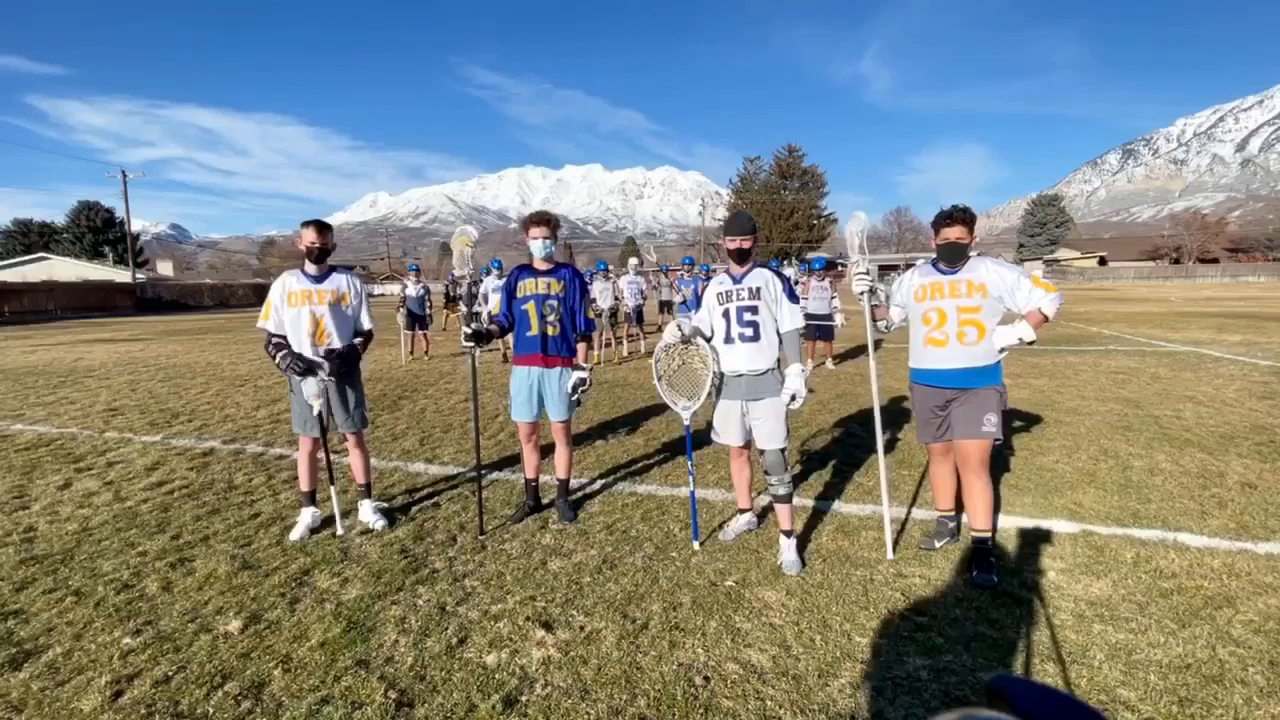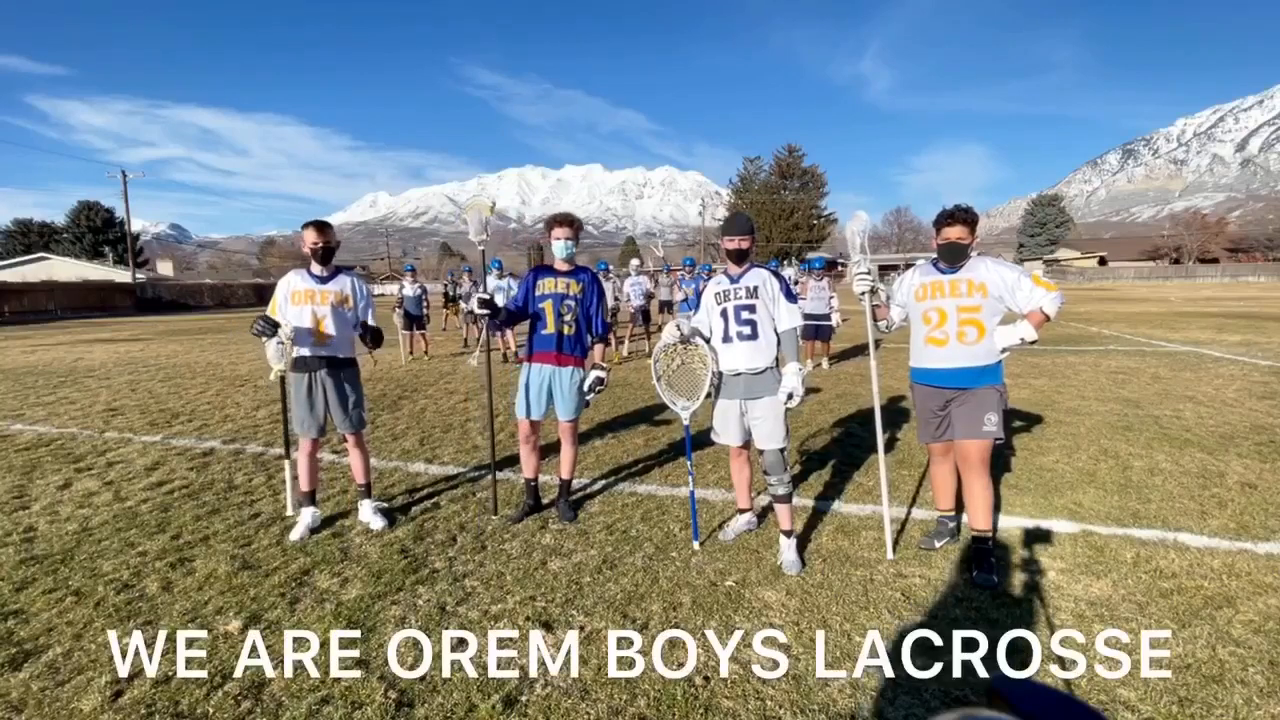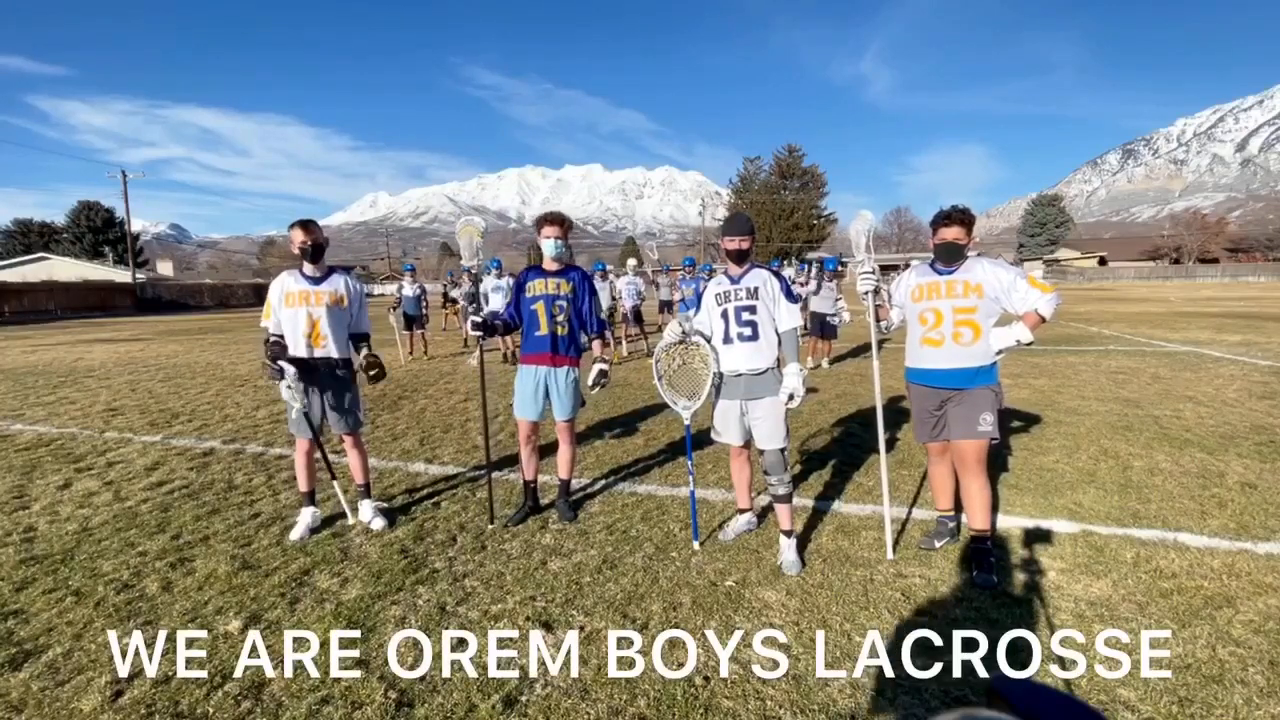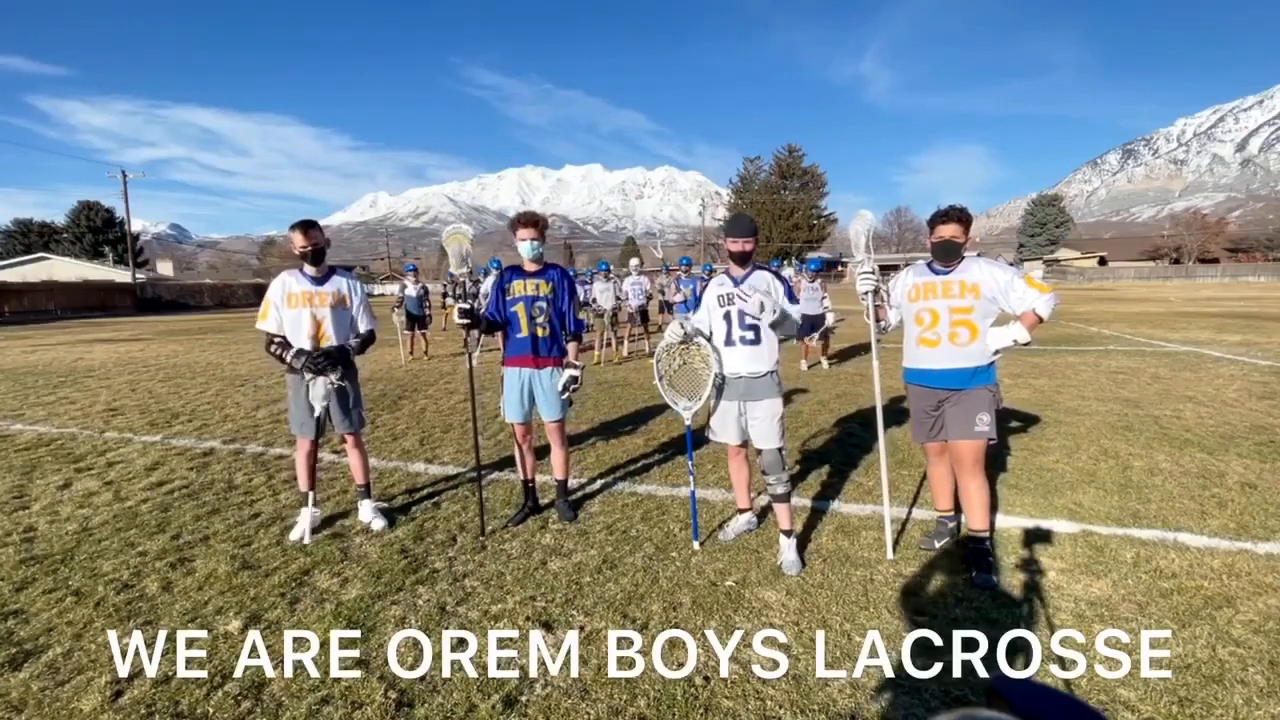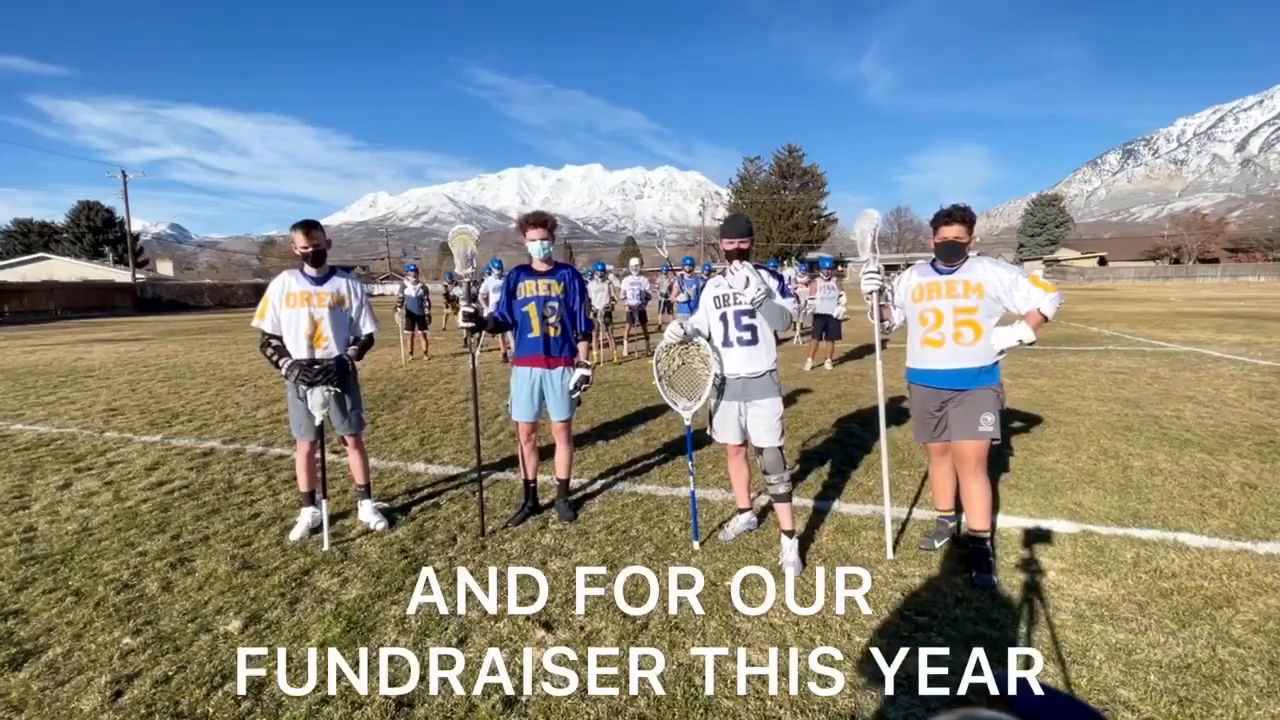
dt=1s
person 1, frame 1
left shoulder: (994, 272)
right shoulder: (913, 279)
left elbow: (1047, 296)
right elbow: (887, 319)
left wrist: (1016, 333)
right wrist: (870, 296)
left hip: (978, 383)
right hip: (928, 384)
left knee: (973, 462)
right knee: (939, 453)
left ankle: (983, 548)
right ankle: (947, 523)
person 1, frame 2
left shoulder: (995, 272)
right shoulder: (914, 278)
left elbow: (1048, 296)
right elbow: (888, 319)
left wrist: (1018, 333)
right wrist: (872, 295)
left hip: (979, 382)
right hip: (928, 383)
left knee: (974, 462)
right knee: (939, 453)
left ankle: (983, 547)
right ankle: (947, 523)
person 1, frame 3
left shoulder: (992, 273)
right shoulder: (911, 279)
left elbow: (1045, 297)
right elbow: (887, 319)
left wrist: (1015, 335)
right wrist: (873, 295)
left hip: (974, 383)
right hip: (924, 383)
left knee: (971, 462)
right knee: (937, 453)
left ankle: (981, 547)
right ankle: (946, 523)
person 1, frame 4
left shoulder: (989, 274)
right shoulder: (908, 278)
left elbow: (1043, 297)
right elbow: (885, 318)
left wrist: (1012, 334)
right wrist: (872, 296)
left hip: (972, 383)
right hip: (922, 383)
left knee: (969, 463)
right knee: (936, 453)
left ankle: (980, 545)
right ankle: (946, 523)
person 1, frame 5
left shoulder: (993, 273)
right shoulder: (912, 278)
left elbow: (1047, 296)
right elbow: (888, 319)
left wrist: (1018, 334)
right wrist: (874, 295)
left hip: (976, 383)
right hip: (925, 383)
left knee: (971, 463)
right knee: (938, 454)
left ankle: (981, 546)
right ankle: (946, 522)
person 2, frame 1
left shoulder: (772, 280)
right shoulder: (714, 287)
left elbow: (789, 328)
right elbow: (705, 327)
left wrist: (795, 371)
right wrist: (684, 328)
left hip: (766, 382)
right hip: (729, 383)
left knee: (774, 459)
right knee: (737, 450)
left ankle: (787, 539)
right ankle: (745, 514)
person 2, frame 2
left shoulder: (769, 279)
right shoulder: (712, 287)
left elbow: (787, 327)
right elbow: (703, 329)
left wrist: (793, 370)
right wrist: (682, 328)
left hip: (765, 381)
right hip: (727, 382)
left knee: (773, 458)
right knee: (737, 450)
left ankle: (787, 539)
right ankle: (745, 514)
person 2, frame 3
left shoulder: (770, 279)
right shoulder: (712, 288)
left elbow: (788, 327)
right elbow: (704, 331)
left wrist: (793, 370)
right wrist: (684, 329)
left hip: (765, 381)
right hip: (728, 383)
left knee: (774, 459)
right knee: (737, 450)
left ankle: (788, 539)
right ankle: (745, 514)
person 2, frame 4
left shoulder: (772, 280)
right shoulder: (714, 287)
left elbow: (793, 325)
right elbow: (703, 325)
left wrist: (770, 313)
right wrist: (683, 327)
left hip: (763, 382)
right hip: (726, 382)
left knee: (772, 458)
right knee: (735, 449)
left ankle: (787, 539)
right ankle: (745, 514)
person 2, frame 5
left shoulder: (767, 278)
right shoulder: (711, 287)
left elbow: (785, 319)
right elbow: (702, 325)
left wrist: (754, 291)
right wrist: (682, 328)
left hip: (762, 381)
right hip: (726, 383)
left knee: (772, 458)
right knee: (735, 450)
left ankle: (789, 539)
right ankle: (745, 514)
person 3, frame 1
left shoulder: (349, 282)
right shoulder: (285, 284)
left elbow: (365, 330)
right elbow: (273, 335)
left wrist: (353, 348)
right wrist: (282, 357)
left hip: (344, 370)
right hip: (304, 372)
left knee: (355, 438)
right knee: (308, 443)
left ankle: (367, 504)
right ankle: (309, 511)
person 3, frame 2
left shoulder: (354, 284)
right shoulder: (290, 283)
left elbow: (368, 333)
right elbow: (277, 333)
left wrist: (373, 337)
right wrist: (266, 331)
left hip: (343, 369)
right hip: (304, 369)
left knee: (354, 437)
right knee: (307, 442)
left ankle: (367, 504)
right ankle: (308, 511)
person 3, frame 3
left shoulder: (347, 284)
right shoulder: (282, 284)
left elbow: (359, 333)
right elbow: (275, 335)
left wrist: (368, 359)
right wrist: (274, 358)
left hip: (339, 371)
right hip: (300, 373)
left knee: (351, 437)
right knee: (304, 442)
left ankle: (366, 503)
right ankle: (308, 511)
person 3, frame 4
left shoulder: (348, 283)
right shoulder: (283, 284)
left elbow: (368, 333)
right elbow: (272, 339)
left wrist: (344, 352)
right wrist: (296, 357)
left hip: (342, 372)
right hip: (302, 375)
left knee: (353, 438)
right knee: (305, 443)
left ankle: (366, 504)
right ankle: (308, 510)
person 3, frame 5
left shoulder: (349, 284)
right shoulder: (282, 285)
left elbow: (366, 336)
right elbow: (268, 339)
left wrist: (345, 361)
right wrist: (289, 367)
left hip: (340, 375)
right hip: (301, 379)
left knee: (354, 439)
right knee: (306, 445)
left ankle: (366, 504)
right ankle: (309, 511)
person 4, frame 1
left shoulder: (570, 276)
right shoulder: (517, 277)
left elbow: (583, 327)
right elbow: (505, 321)
left wrist: (582, 367)
right wrist: (484, 333)
left hip: (560, 365)
right hip: (524, 365)
left knee: (561, 432)
right knee: (527, 434)
left ankle: (562, 497)
right ankle: (532, 498)
person 4, frame 2
left shoulder: (587, 279)
right shoulder: (535, 276)
left elbow: (599, 328)
right elbow: (517, 313)
left wrist: (599, 367)
right wrist: (495, 311)
left hip: (571, 365)
right hip: (536, 362)
left knee: (568, 432)
right knee: (527, 432)
left ankle: (563, 497)
right ankle: (531, 497)
person 4, frame 3
left shoulder: (578, 277)
right shoulder: (526, 277)
left elbow: (593, 323)
right elbow: (512, 319)
left wrist: (600, 360)
right wrist: (489, 327)
left hip: (565, 364)
right hip: (530, 364)
left knee: (565, 432)
right knee: (526, 434)
left ankle: (564, 497)
right ankle: (530, 499)
person 4, frame 4
left shoulder: (558, 276)
right shoulder: (506, 278)
left elbow: (572, 325)
right elbow: (494, 321)
left wrist: (573, 364)
right wrist: (475, 320)
left hip: (550, 365)
right hip: (515, 366)
left knee: (556, 432)
right knee: (521, 435)
left ankle: (562, 498)
right ankle: (530, 499)
person 4, frame 5
left shoulder: (569, 276)
right shoulder: (516, 278)
left elbow: (583, 325)
right elbow: (503, 321)
left wrist: (584, 364)
right wrist: (480, 321)
left hip: (561, 365)
right hip: (525, 366)
left knee: (562, 432)
right knee: (526, 435)
left ankle: (562, 497)
right ankle: (530, 499)
